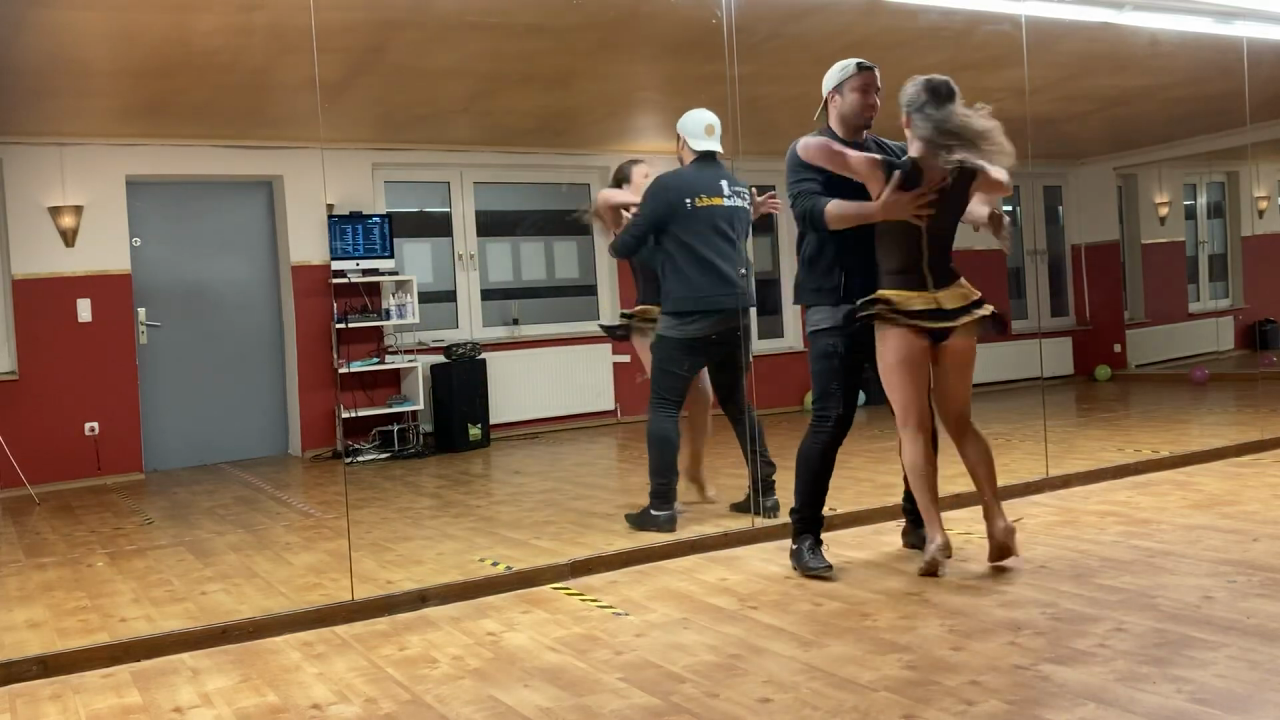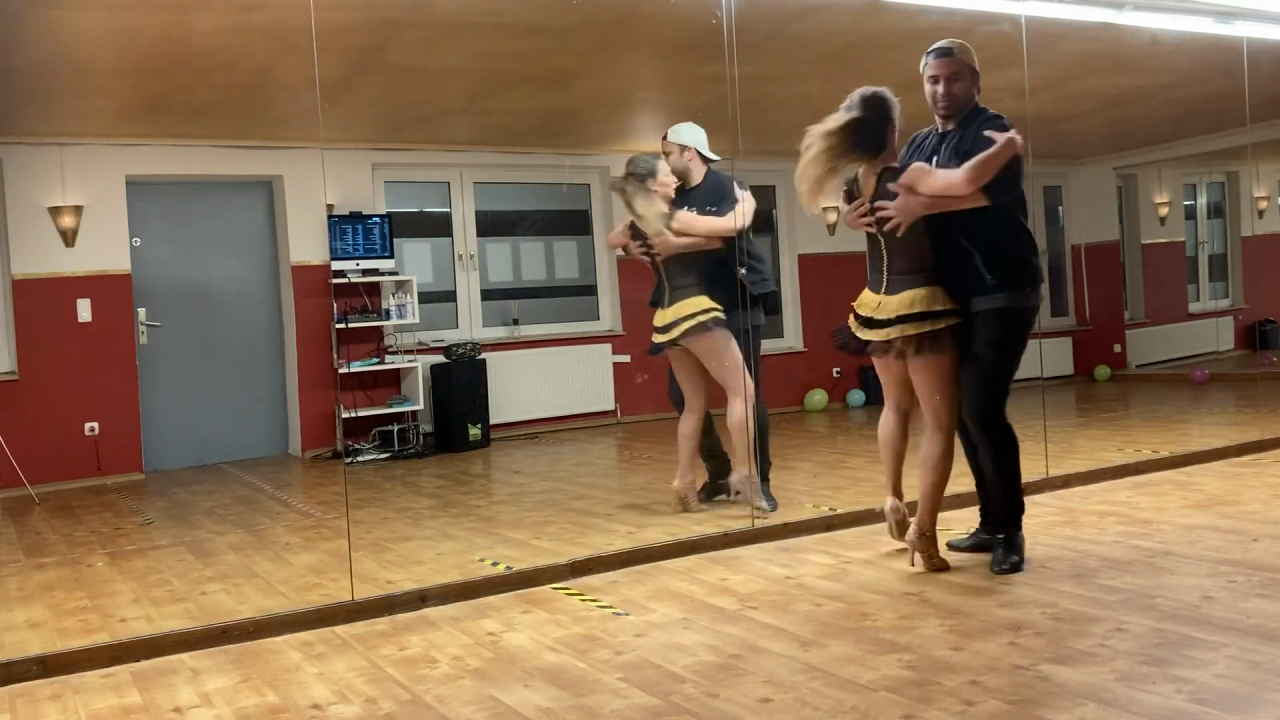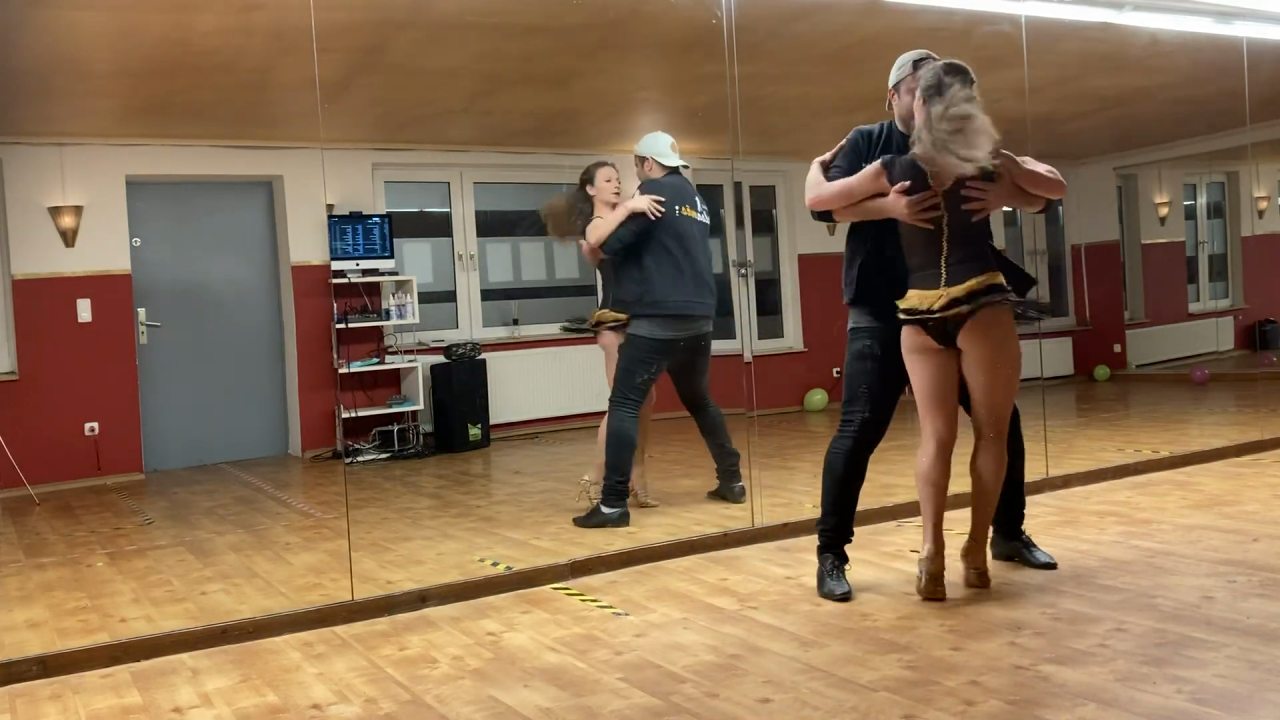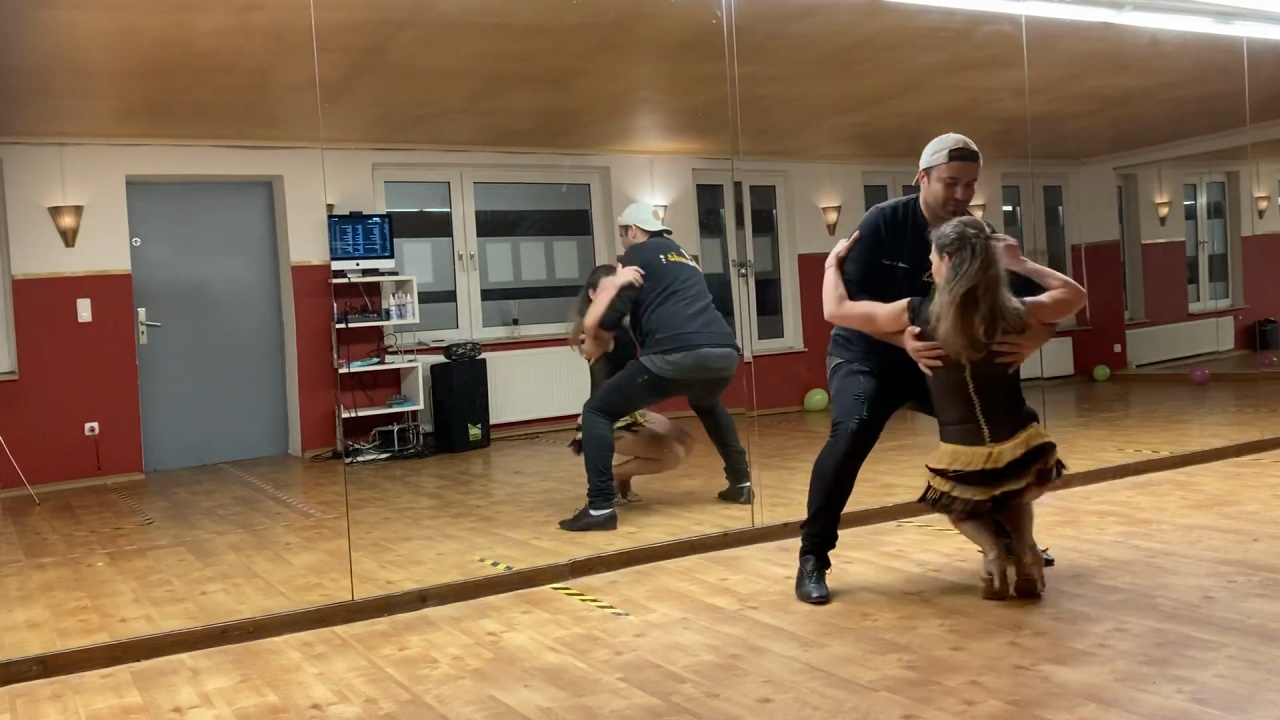
dt=1s
person 1, frame 1
left shoulder: (896, 154)
right shoulder: (809, 152)
left elbow: (931, 195)
right elbow: (814, 210)
left wrist: (979, 206)
right wrist: (879, 211)
right hip: (836, 309)
right knee: (832, 419)
left ankle: (918, 524)
right ankle: (804, 537)
person 1, frame 2
left shoulder: (991, 130)
right shoulder: (921, 144)
left elbow: (1002, 183)
right elbow: (883, 193)
left wrist: (923, 204)
right wrist: (864, 210)
left hip: (1003, 296)
right hip: (954, 300)
left knee: (977, 410)
right knee: (964, 413)
left ankle: (1007, 532)
right ankle: (995, 520)
person 1, frame 3
right shoulder: (867, 144)
left elbow: (1038, 194)
right elbow: (821, 200)
left wrist: (1006, 193)
right wrist: (888, 205)
right hip: (882, 315)
left knee: (1001, 420)
right knee: (860, 428)
left ankle: (1010, 534)
right ankle: (830, 555)
person 1, frame 4
right shoulder: (884, 223)
right elbow: (852, 301)
left wrist: (1032, 338)
right wrist: (906, 338)
left hip: (941, 363)
right hip: (864, 356)
right knee: (852, 433)
left ankle: (1008, 533)
right ankle: (812, 559)
person 2, frame 1
left shoulder: (887, 171)
right shoulder: (965, 174)
left elbow: (817, 150)
right elbow: (1002, 182)
left wrist: (822, 145)
left hip: (900, 310)
right hip: (956, 304)
left knee: (914, 428)
right knee: (960, 422)
left ankle: (936, 531)
right ankle: (997, 521)
person 2, frame 2
left shoulder: (855, 182)
right shoulder: (908, 175)
left elbow: (819, 203)
right elbow: (966, 183)
right wrist: (1004, 147)
left hip: (873, 308)
right hip: (919, 310)
left knee: (897, 406)
right knee: (942, 423)
left ankle: (894, 503)
right ankle: (924, 536)
person 2, frame 3
left shoulder: (893, 171)
right shoulder: (987, 165)
left elbow: (816, 200)
left wrist: (824, 164)
left hip: (925, 313)
right hip: (987, 306)
left knee: (937, 435)
right knee: (992, 433)
left ankle: (933, 551)
right ankle: (976, 547)
person 2, frame 4
left shoulder: (915, 317)
right shoulder: (1013, 314)
left elbow: (835, 309)
right elbow: (1076, 295)
left wrist: (835, 259)
right wrist: (1023, 264)
left hip: (966, 465)
right hip: (1027, 455)
left knee: (966, 510)
right knee: (1013, 494)
left ankle: (996, 550)
right ankle: (1024, 548)
person 3, frame 1
left shoulder: (668, 186)
right shoulder: (738, 188)
left elbow: (625, 247)
left wrist: (620, 239)
left hip: (687, 316)
right hip: (734, 313)
left knee: (664, 407)
right knee: (736, 403)
left ankle: (661, 506)
right ankle: (763, 493)
person 3, frame 2
left shoulder: (727, 187)
right shoulder: (676, 199)
left elbow: (733, 226)
left wrist: (678, 233)
right wrist: (638, 243)
left hip: (738, 309)
left knee: (747, 397)
right knee: (682, 393)
left ankle: (763, 482)
right ankle: (719, 473)
person 3, frame 3
left shoulder: (653, 192)
right shoulder: (697, 201)
left elbow: (612, 246)
left wrist: (596, 246)
left hip: (658, 321)
right hip: (698, 320)
left knee: (624, 405)
right knee: (700, 402)
left ankle: (613, 505)
right ankle: (732, 481)
person 3, frame 4
left shoulder: (639, 254)
right shoulder: (683, 259)
left elbow: (609, 318)
left wrist: (597, 324)
left hip: (675, 356)
right hip: (724, 356)
left knee: (597, 412)
right knee: (709, 407)
left ankle: (600, 508)
right ankle: (740, 483)
person 4, frame 1
right shoulder: (621, 222)
right elbow: (603, 200)
right wrist: (635, 200)
right hip: (648, 322)
left knee: (704, 397)
right knee: (682, 400)
left ankle: (695, 469)
person 4, frame 2
left shoulder: (640, 226)
right shoulder: (674, 222)
left elbow: (615, 240)
left hip: (670, 322)
right hip: (694, 314)
left knee: (694, 404)
right knee: (741, 393)
left ankle: (683, 483)
right ankle: (743, 476)
person 4, frame 3
left shoulder: (625, 224)
right shoulder: (596, 224)
right elbow: (594, 240)
right wrist: (630, 207)
right hip: (615, 322)
left knee: (644, 402)
left ankle: (635, 480)
right ankle: (596, 480)
person 4, frame 4
left shoulder: (617, 325)
right shoulder: (598, 333)
left hip: (627, 413)
left knee: (684, 441)
right knee: (674, 455)
left ankle: (620, 474)
right ankle: (616, 474)
